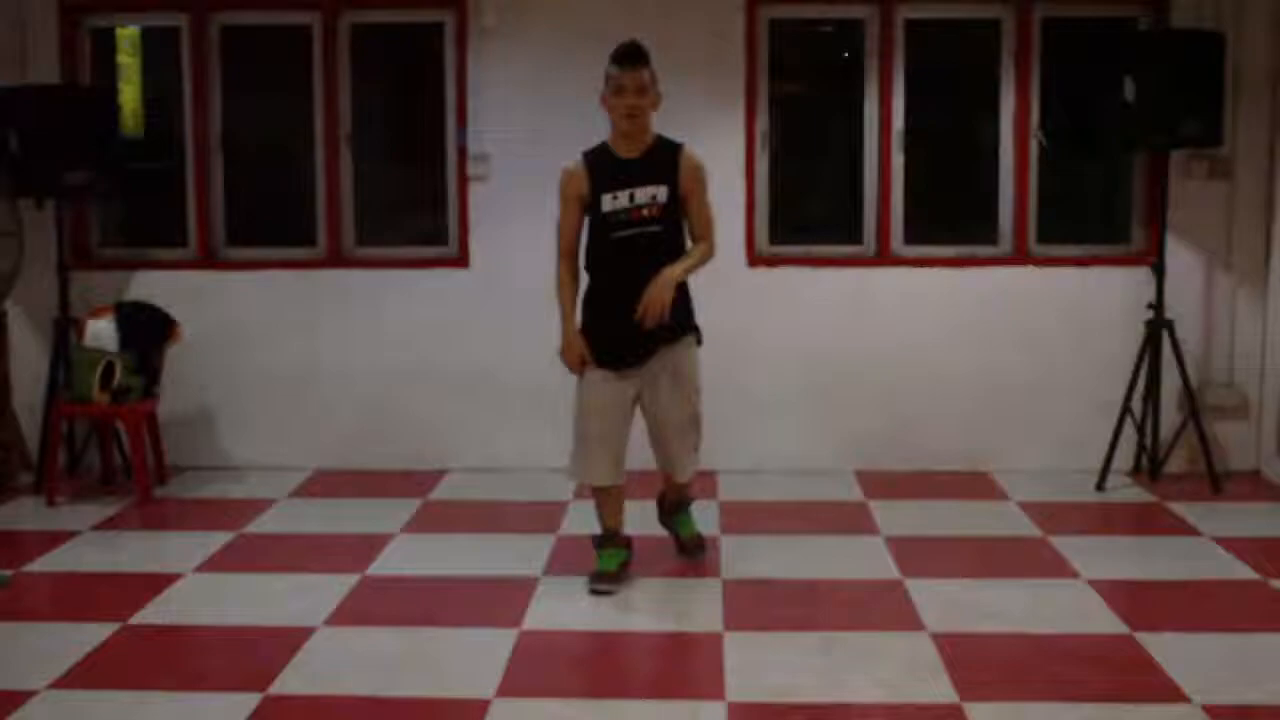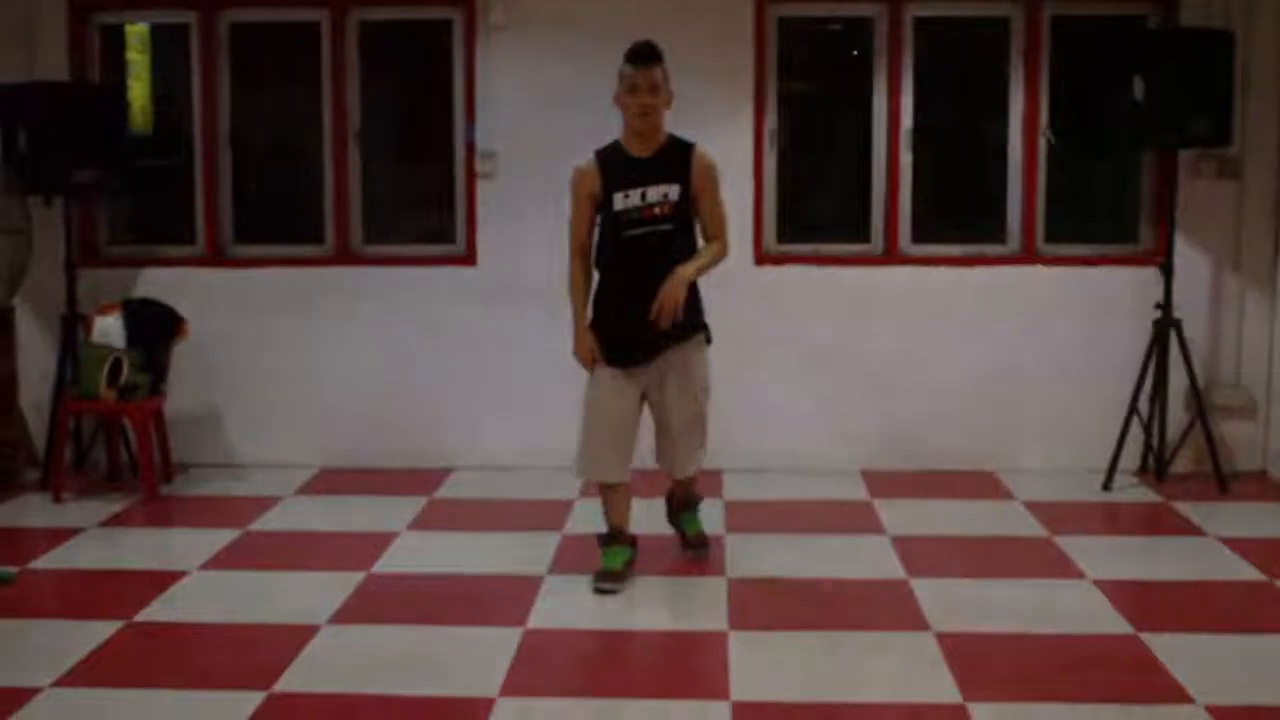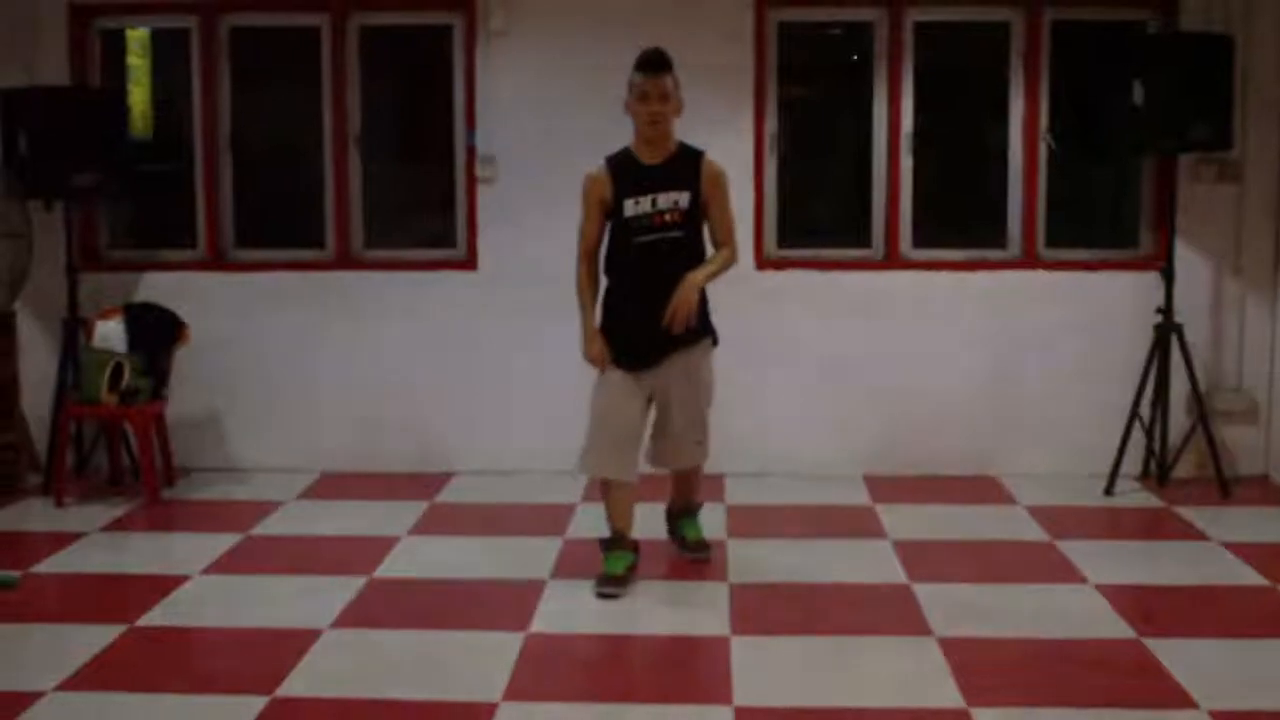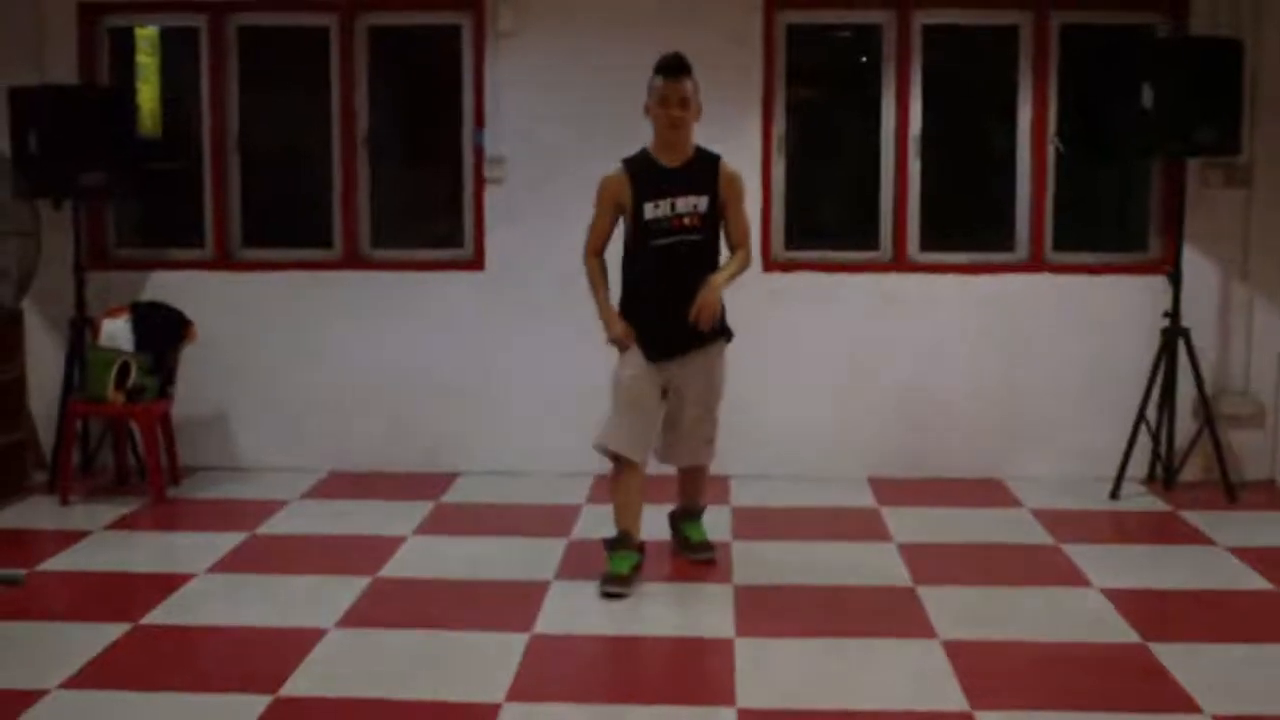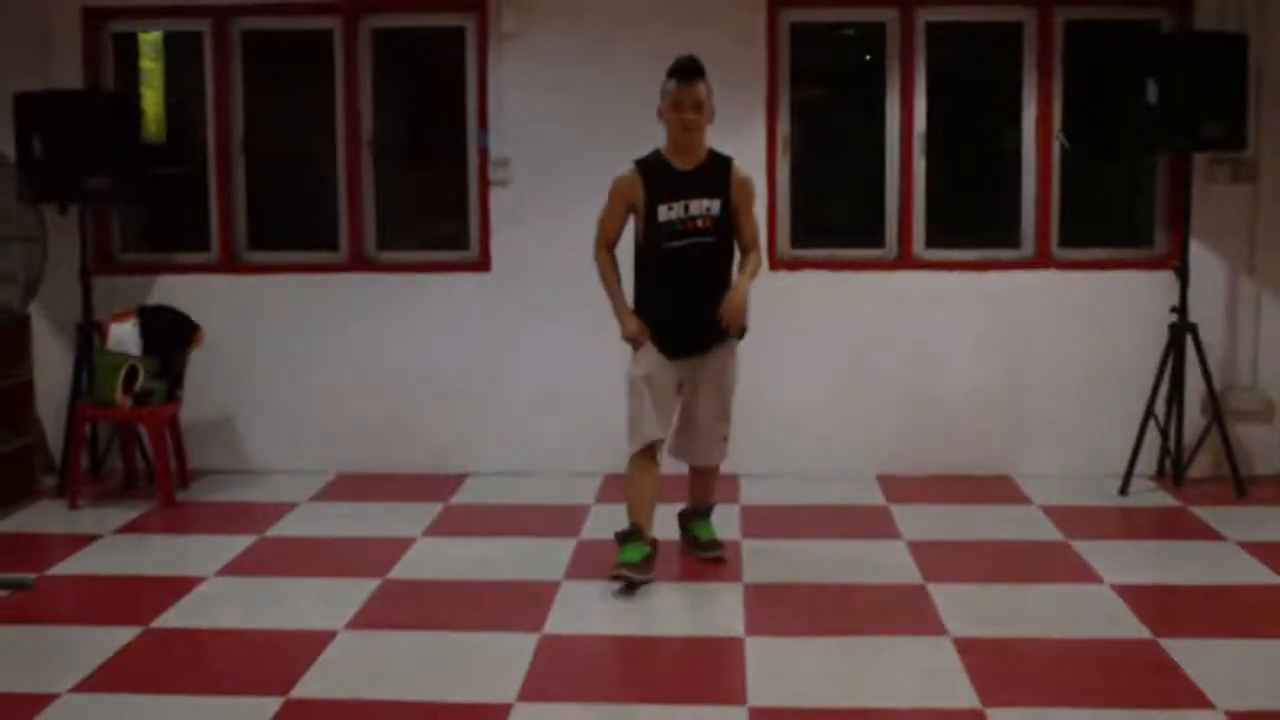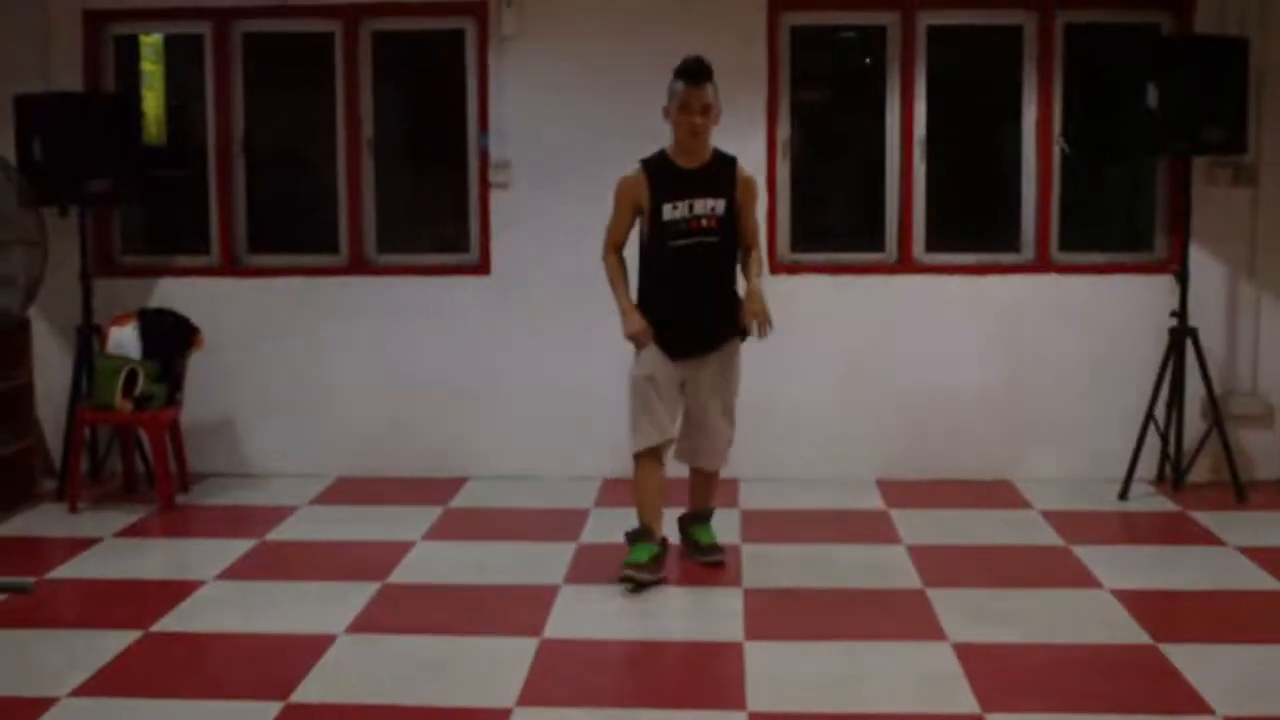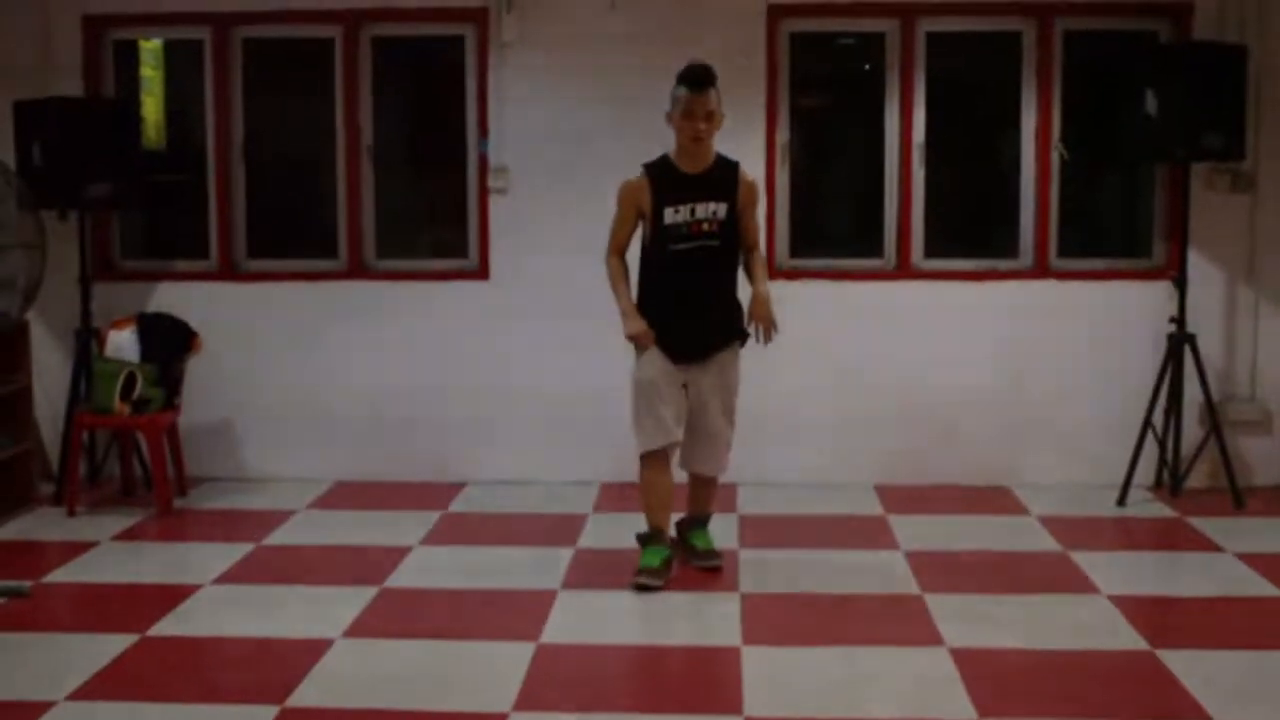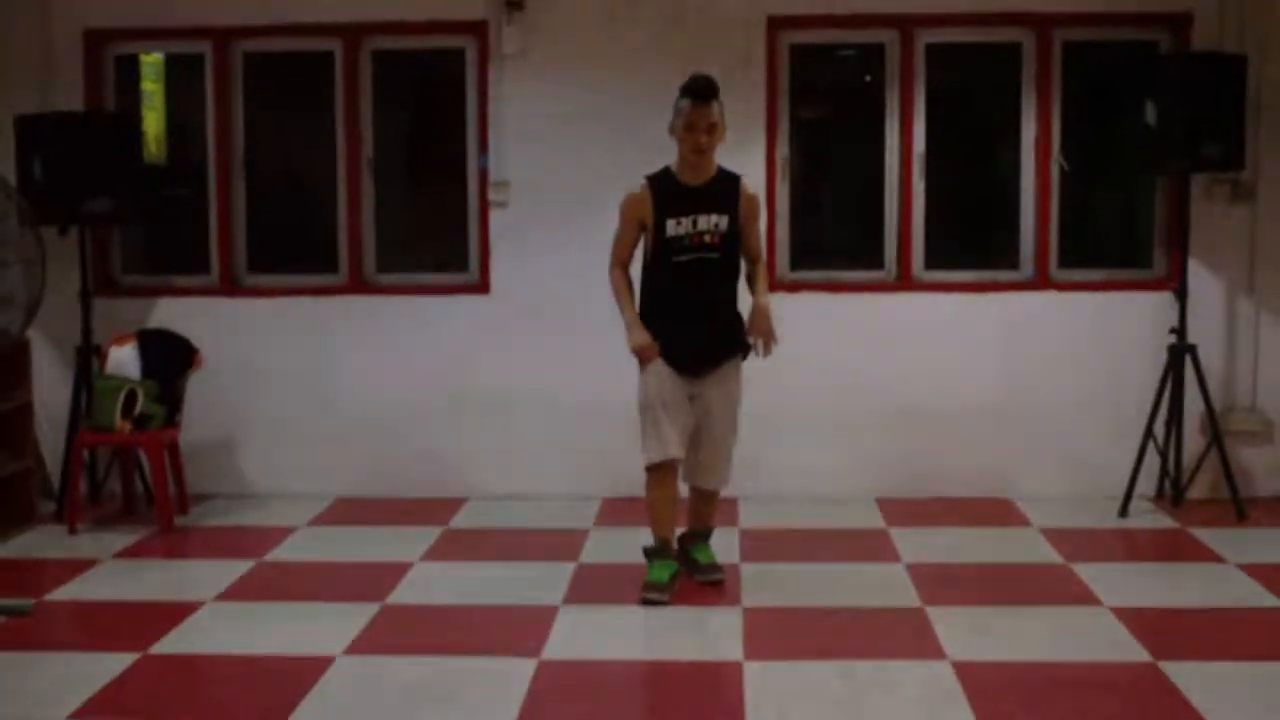
dt=0.1s
person 1, frame 1
left shoulder: (684, 165)
right shoulder: (580, 174)
left elbow: (705, 243)
right elbow: (567, 257)
left wrist: (671, 274)
right wrist: (567, 329)
left hip: (670, 327)
right hip: (604, 331)
left knee: (679, 439)
right knee: (600, 444)
left ankle: (675, 508)
right ankle: (613, 545)
person 1, frame 2
left shoulder: (695, 163)
right shoulder: (592, 172)
left elbow: (718, 242)
right elbow: (580, 254)
left wrist: (685, 272)
right wrist: (579, 326)
left hip: (679, 325)
right hip: (614, 329)
left knee: (685, 437)
right knee: (607, 441)
left ankle: (684, 507)
right ankle: (619, 543)
person 1, frame 3
left shoulder: (705, 172)
right shoulder: (604, 179)
left elbow: (727, 249)
right elbow: (587, 259)
left wrist: (695, 279)
right wrist: (589, 327)
left hip: (686, 333)
right hip: (624, 336)
left knee: (687, 441)
right knee: (613, 449)
left ankle: (684, 517)
right ankle: (621, 549)
person 1, frame 4
left shoulder: (721, 175)
right shoulder: (621, 180)
left elbow: (742, 249)
right elbow: (593, 252)
left wrist: (718, 281)
right wrist: (608, 315)
left hip: (700, 332)
right hip: (641, 332)
left knee: (695, 440)
right knee: (627, 441)
left ankle: (688, 520)
right ankle: (626, 548)
person 1, frame 5
left shoulder: (733, 179)
right shoulder: (633, 182)
left elbow: (749, 248)
right elbow: (603, 248)
left wrist: (741, 286)
right wrist: (622, 312)
left hip: (714, 332)
right hip: (655, 332)
left knee: (709, 437)
right knee: (646, 437)
left ankle: (697, 520)
right ankle: (639, 543)
person 1, frame 6
left shoulder: (738, 178)
right shoulder: (639, 181)
left elbow: (750, 246)
right elbow: (613, 249)
left wrist: (754, 285)
right wrist: (628, 310)
left hip: (719, 331)
right hip: (659, 332)
left knee: (712, 439)
right knee: (651, 437)
left ankle: (697, 524)
right ankle: (648, 543)
person 1, frame 7
left shoulder: (739, 184)
right shoulder: (641, 185)
left elbow: (750, 249)
right elbow: (615, 253)
left wrist: (760, 289)
right wrist: (628, 312)
left hip: (718, 335)
right hip: (659, 336)
left knee: (711, 442)
right knee: (656, 442)
left ankle: (695, 530)
right ankle: (657, 542)
person 1, frame 8
left shoulder: (741, 197)
right shoulder: (644, 197)
left elbow: (753, 260)
right elbow: (619, 266)
left wrist: (761, 301)
right wrist: (632, 324)
left hip: (721, 348)
right hip: (663, 348)
left knee: (713, 455)
right knee: (662, 455)
left ankle: (696, 543)
right ankle: (663, 556)
